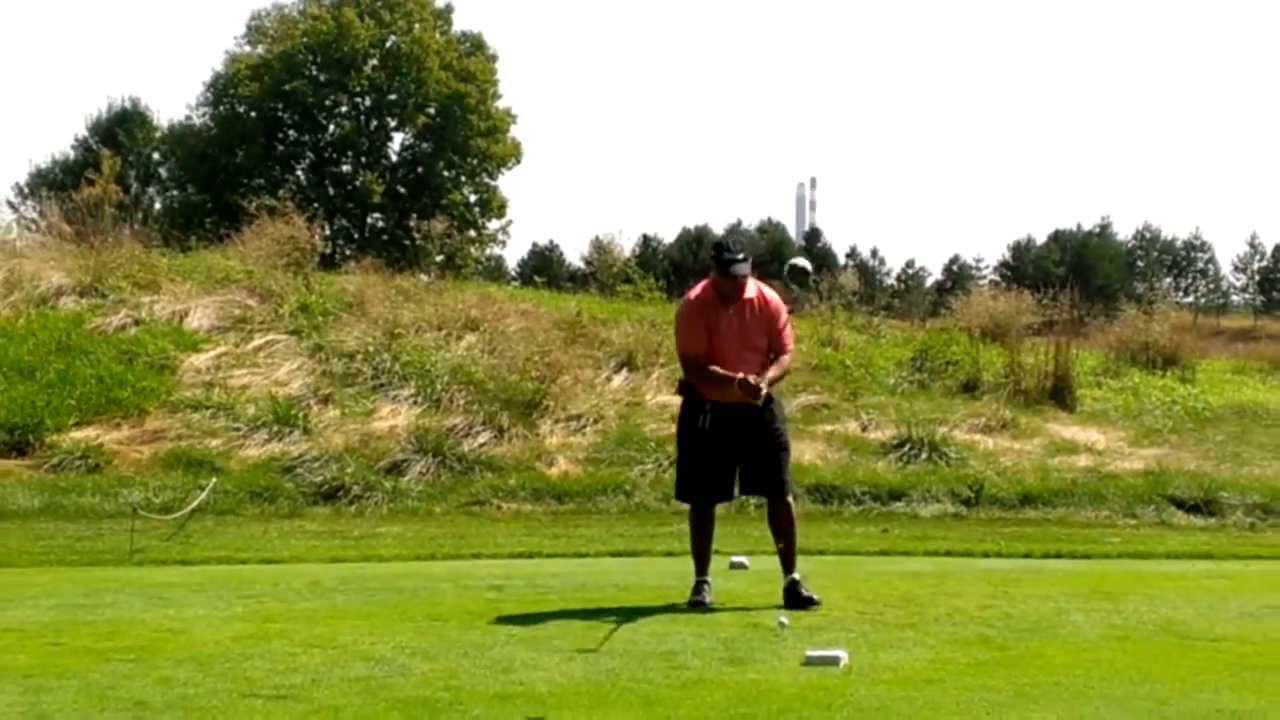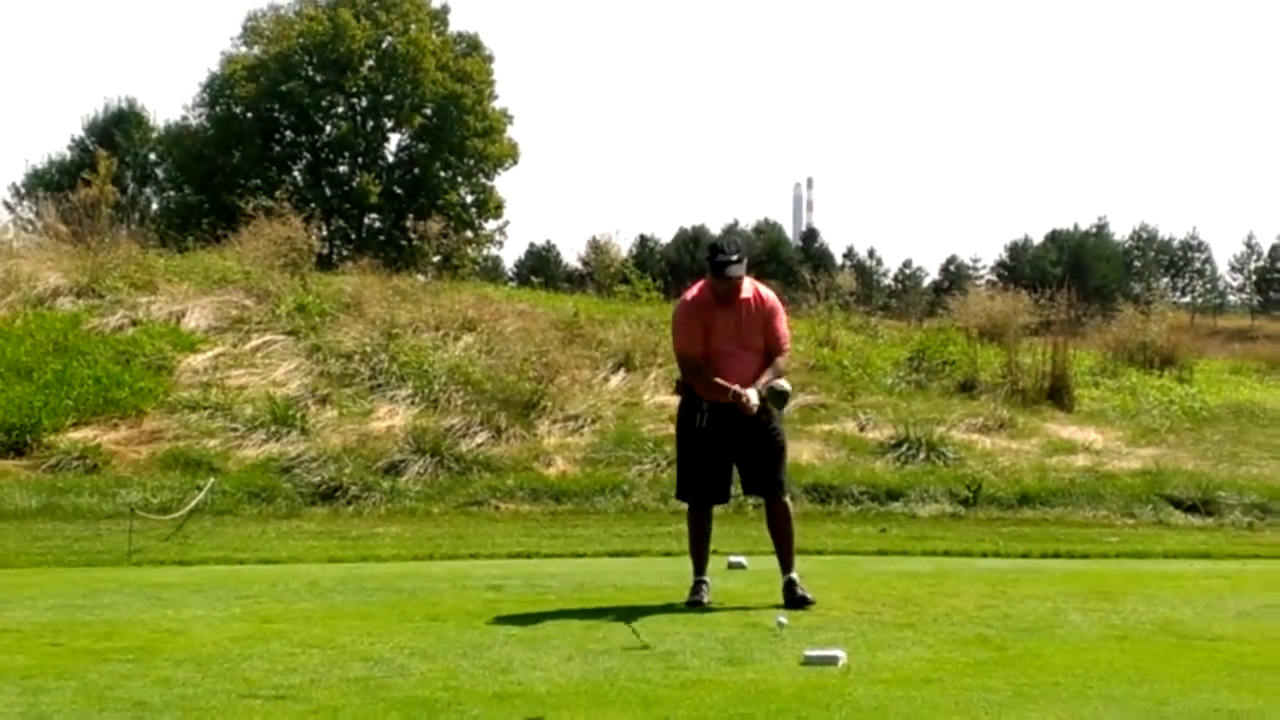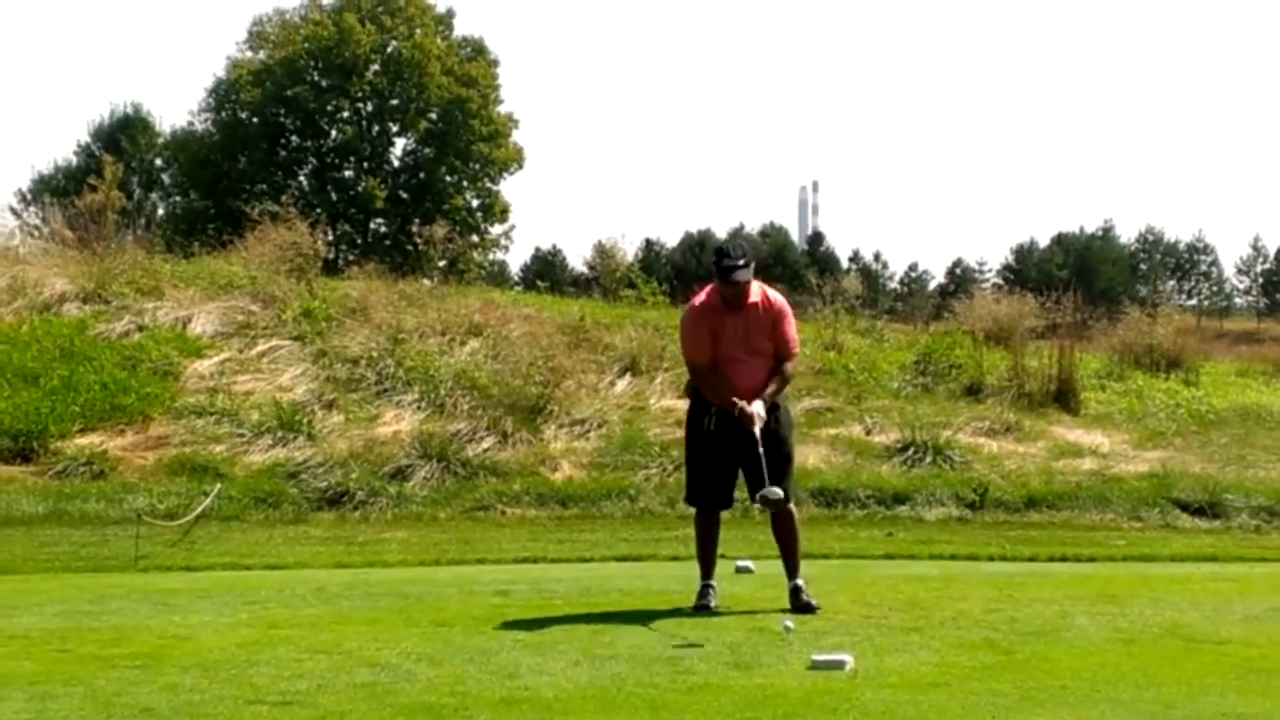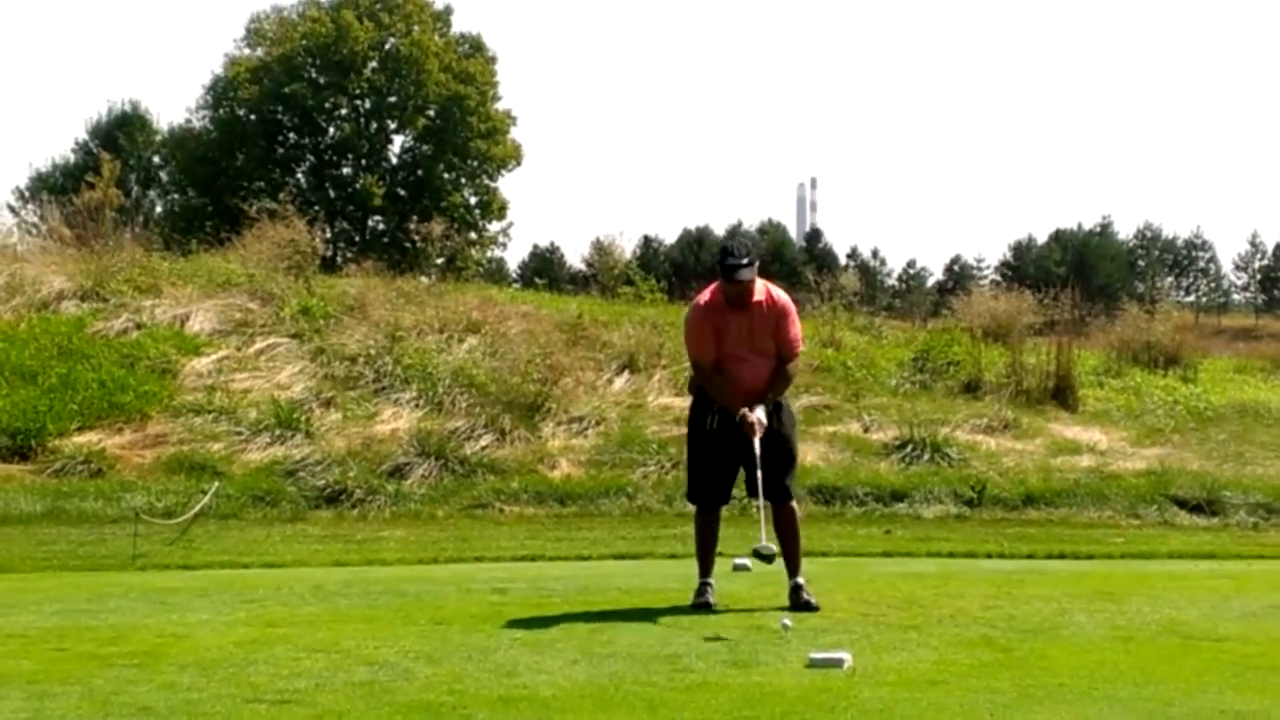
dt=0.1s
person 1, frame 1
left shoulder: (768, 300)
right shoulder: (693, 306)
left elbow: (784, 355)
right elbow: (692, 367)
left wrist: (764, 382)
right wrist: (736, 380)
left hip: (759, 408)
right hip: (707, 409)
left knee: (779, 492)
right knee: (702, 497)
left ankle: (792, 580)
right ankle: (702, 580)
person 1, frame 2
left shoulder: (765, 300)
right shoulder: (689, 306)
left elbow: (781, 355)
right elbow: (690, 368)
left wrist: (756, 388)
right wrist: (729, 390)
left hip: (757, 409)
right hip: (705, 409)
left knee: (776, 492)
right knee: (700, 497)
left ankle: (790, 579)
right ankle: (700, 581)
person 1, frame 3
left shoulder: (775, 304)
right shoulder: (698, 312)
left elbow: (788, 363)
right elbow: (700, 372)
left wrist: (761, 401)
right wrist: (736, 405)
left hip: (766, 409)
right hip: (714, 413)
left knee: (781, 498)
right knee: (708, 502)
left ankle: (796, 585)
right ankle: (707, 585)
person 1, frame 4
left shoulder: (779, 302)
right shoulder: (702, 310)
left elbow: (790, 362)
right elbow: (704, 372)
left wrist: (762, 406)
right wrist: (738, 411)
left hip: (769, 409)
right hip: (716, 411)
left knee: (782, 495)
right knee: (708, 499)
left ankle: (797, 583)
right ankle: (705, 583)
